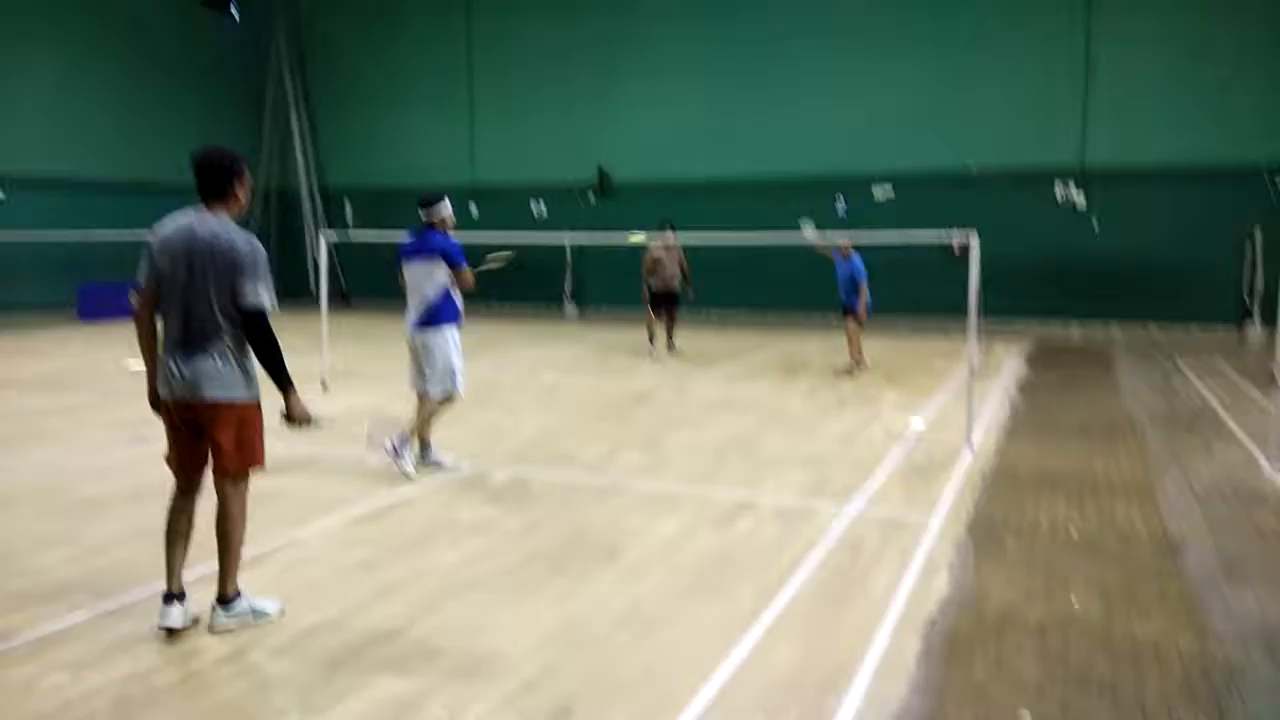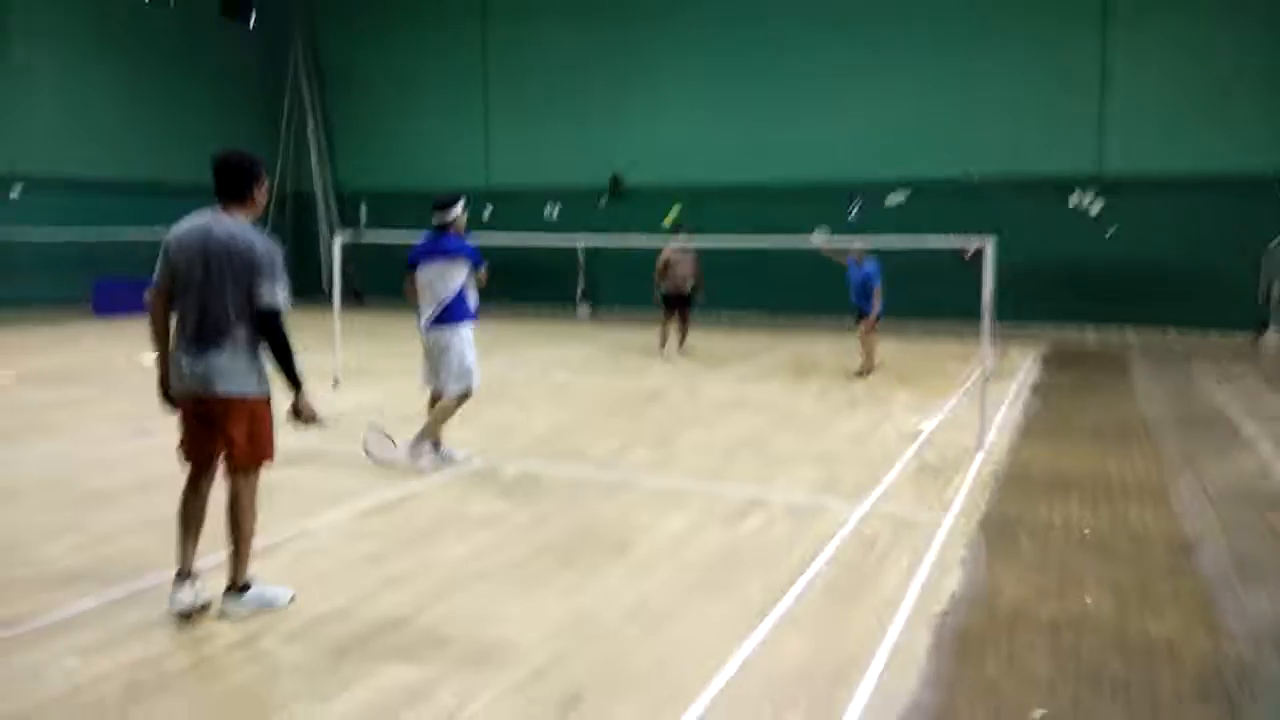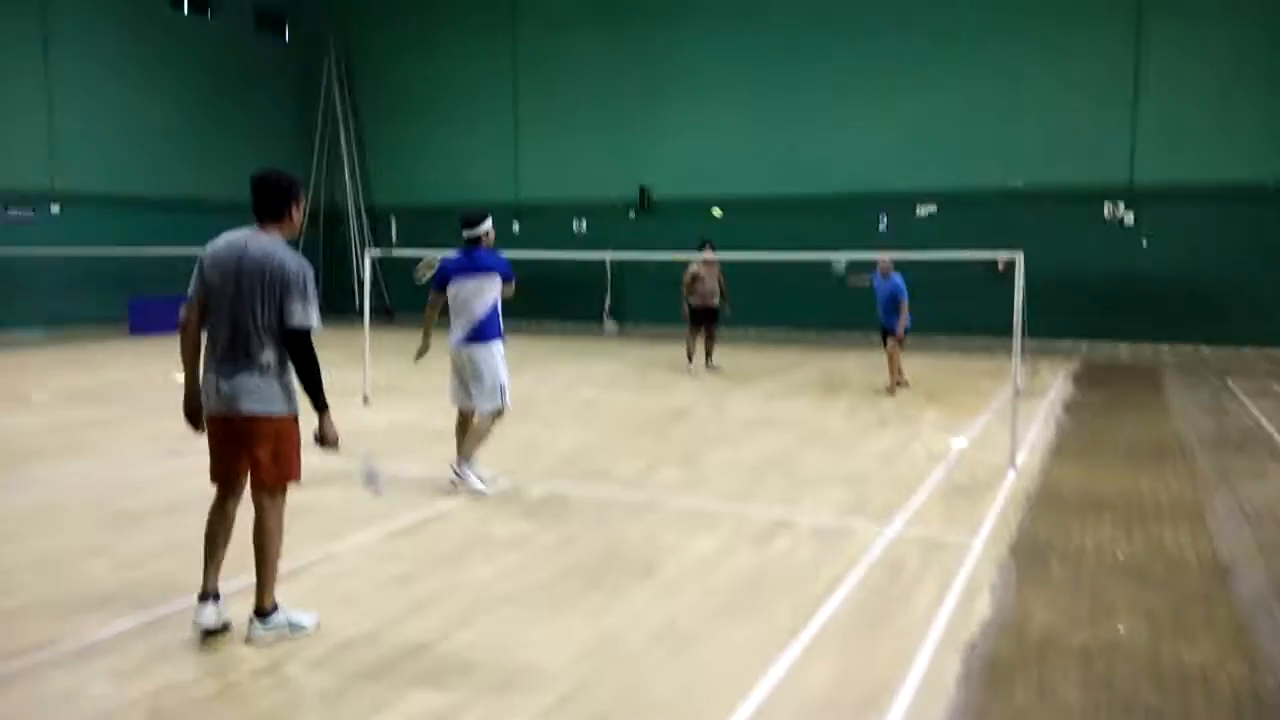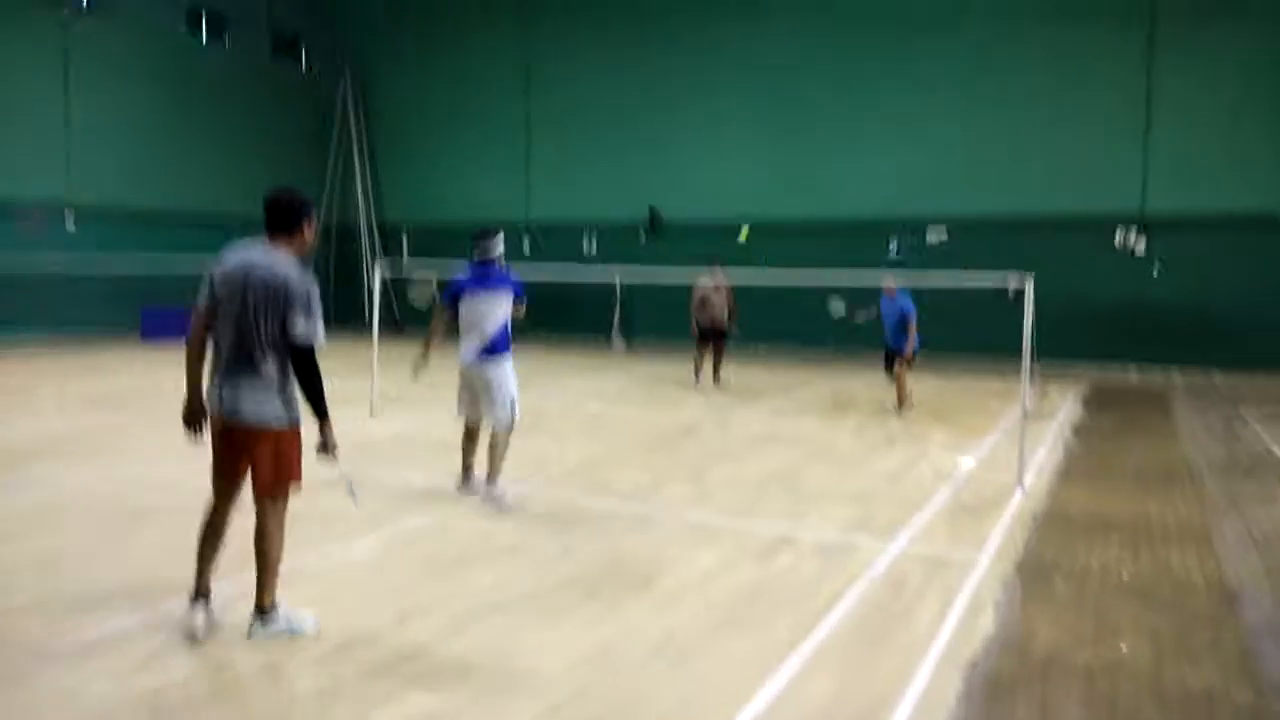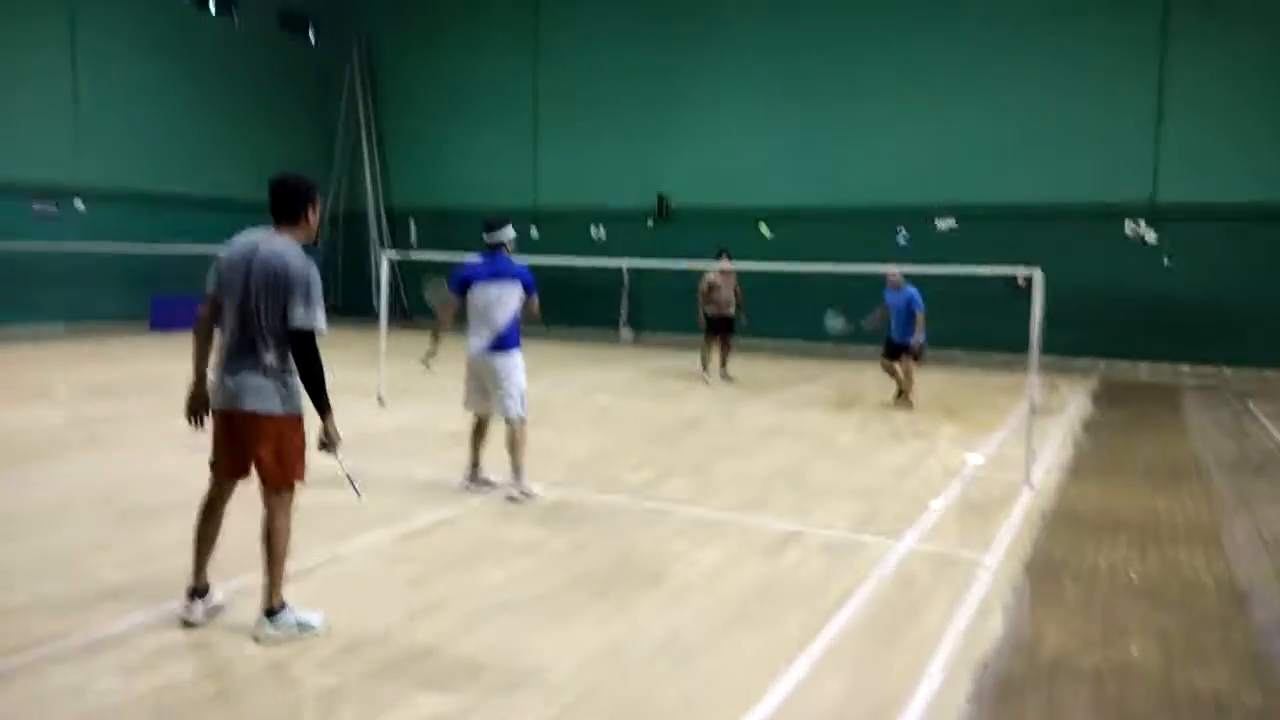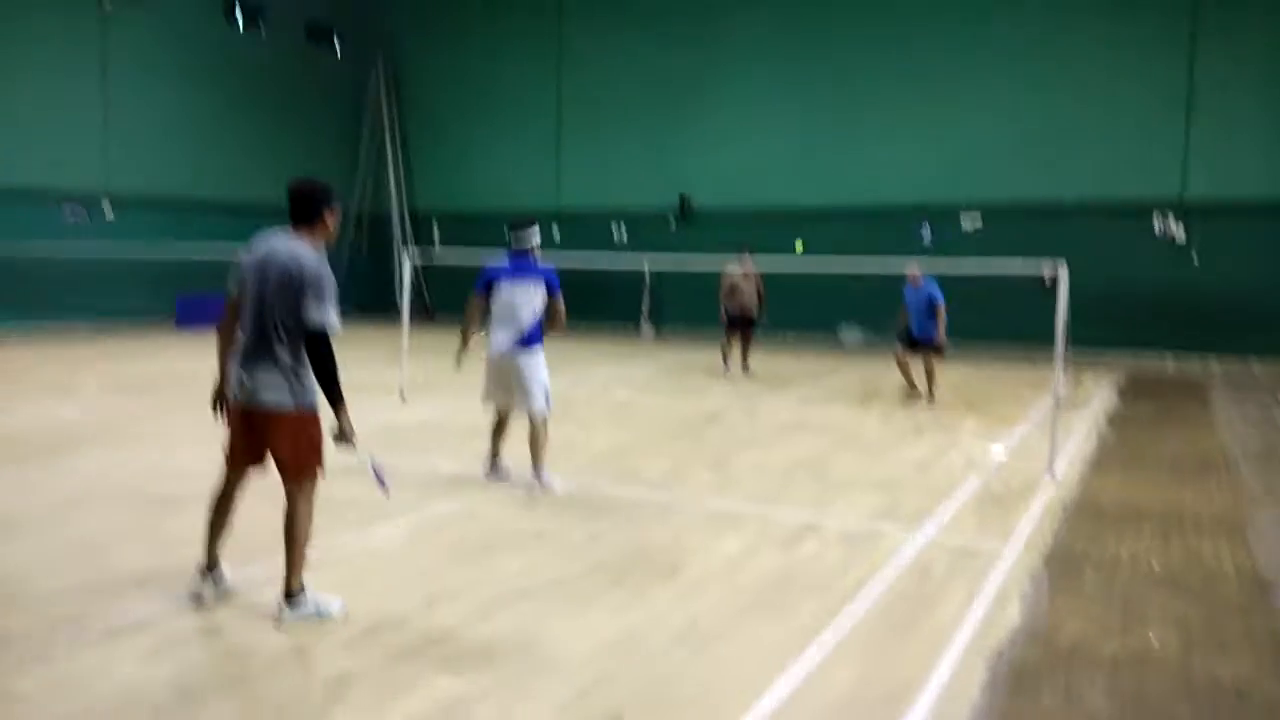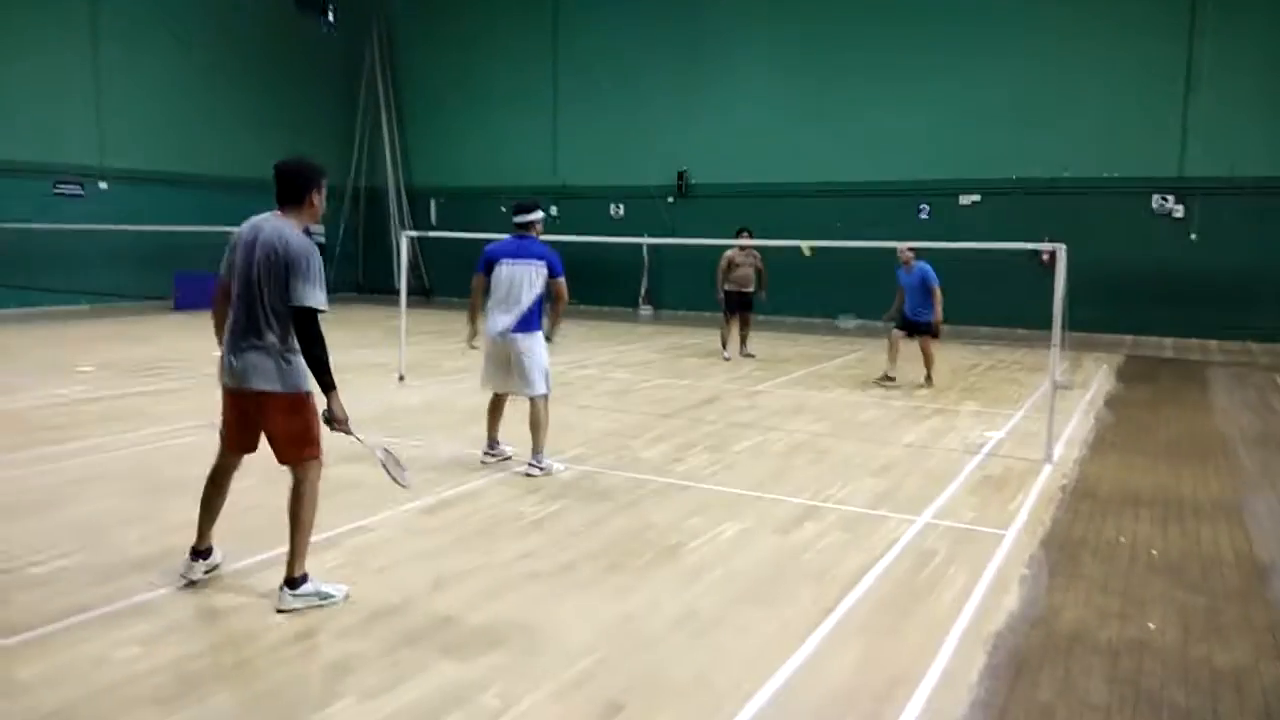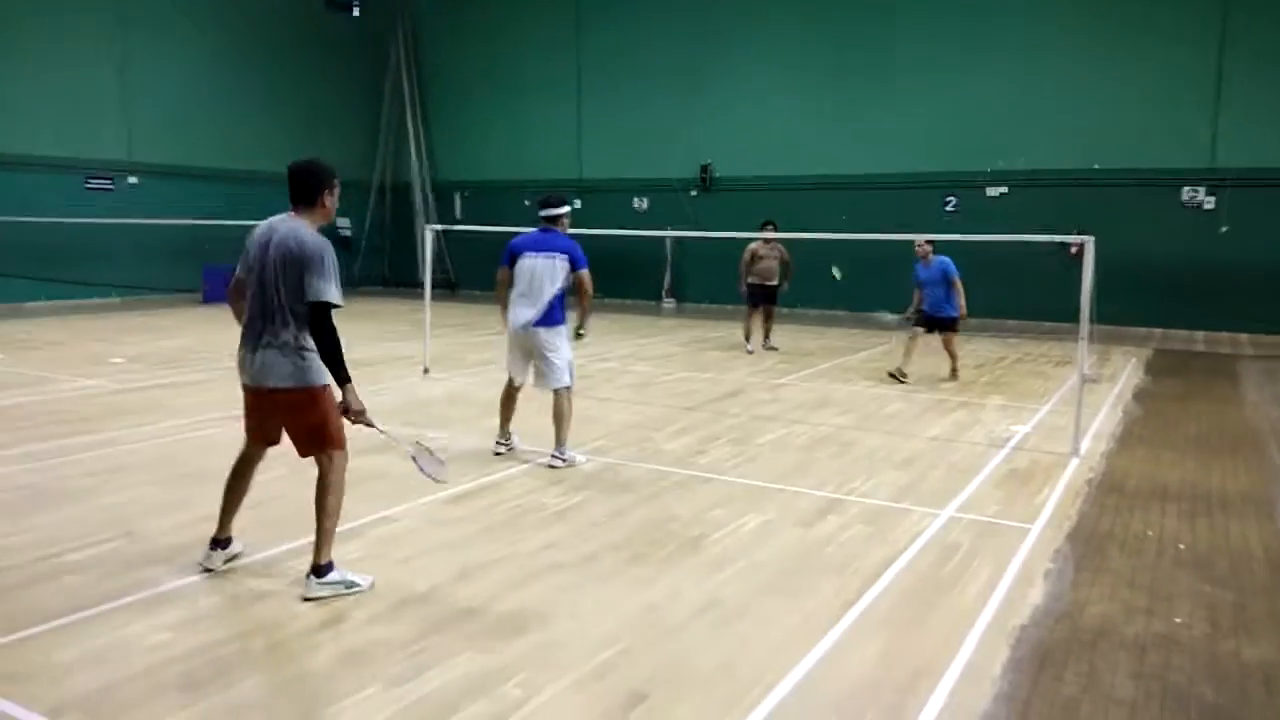
dt=0.1s
person 1, frame 1
left shoulder: (163, 234)
right shoulder: (243, 246)
left elbow: (143, 311)
right elbow: (256, 328)
left wrist: (154, 377)
right wrist: (289, 393)
left hip: (175, 383)
right hip: (226, 387)
left knee: (185, 486)
right knee: (232, 487)
left ankle: (173, 598)
right ankle: (228, 601)
person 1, frame 2
left shoulder: (181, 234)
right shoulder: (260, 247)
left elbow: (158, 307)
right elbow: (270, 327)
left wrist: (165, 369)
right wrist: (298, 390)
left hip: (188, 377)
right hip: (239, 381)
left knee: (199, 475)
right knee: (243, 479)
left ankle: (185, 582)
right ankle: (239, 590)
person 1, frame 3
left shoulder: (216, 249)
right shoulder: (292, 265)
left elbow: (190, 324)
right elbow: (300, 348)
left wrist: (192, 389)
right wrist: (323, 414)
left hip: (218, 396)
right hip: (267, 402)
left knee: (225, 496)
right knee: (269, 501)
left ankle: (208, 602)
right ankle: (266, 613)
person 1, frame 4
left shoulder: (228, 263)
right shoulder: (298, 281)
left elbow: (197, 334)
right elbow: (303, 361)
left wrist: (193, 395)
right wrist: (324, 423)
left hip: (222, 402)
right hip: (269, 410)
left knee: (222, 498)
right knee: (271, 506)
left ankle: (200, 600)
right ankle: (266, 614)
person 1, frame 5
left shoulder: (236, 247)
right shoulder: (299, 266)
left elbow: (206, 320)
right elbow: (304, 349)
left wrist: (198, 382)
right wrist: (327, 417)
left hip: (225, 392)
right hip: (271, 400)
left knee: (220, 488)
right knee: (279, 500)
left ankle: (198, 594)
right ankle: (274, 612)
person 1, frame 6
left shoulder: (257, 250)
right shoulder: (314, 268)
left elbow: (229, 320)
right elbow: (317, 347)
left wrist: (223, 376)
right wrist: (340, 411)
left hip: (243, 386)
right hip: (287, 394)
left knee: (234, 476)
right knee: (300, 490)
left ankle: (209, 573)
right ankle: (294, 598)
person 1, frame 7
left shoulder: (247, 230)
right shoulder: (301, 249)
left elbow: (221, 298)
right elbow: (306, 327)
right wrist: (332, 394)
left hip: (237, 369)
right hip: (279, 377)
left knee: (228, 458)
right knee: (307, 470)
left ankle: (200, 554)
right ankle: (296, 582)
person 1, frame 8
left shoulder: (262, 231)
right shoulder: (316, 247)
left elbow: (236, 294)
right elbow: (321, 323)
right wrist: (347, 387)
left hip: (255, 365)
right hip: (296, 372)
left knee: (253, 450)
right knee: (333, 460)
left ankle: (220, 543)
right ankle: (321, 571)
person 2, frame 1
left shoulder: (408, 246)
right shoulder: (448, 246)
right elbow: (468, 284)
right wrist: (462, 273)
left hip: (417, 328)
right hip: (440, 330)
left knee: (427, 392)
right knee: (443, 394)
left ankle: (424, 451)
right ankle: (402, 444)
person 2, frame 2
left shoulder: (418, 250)
right shoulder: (464, 249)
left elbow: (409, 289)
right elbow: (480, 280)
left hip: (430, 327)
right hip: (454, 328)
left knee: (440, 390)
right knee: (461, 391)
left ankle: (435, 447)
right ankle: (422, 441)
person 2, frame 3
left shoulder: (447, 266)
right shoulder: (498, 263)
left elbow: (433, 307)
right elbow: (509, 292)
left wrist: (426, 339)
left hip: (459, 346)
right hip: (485, 346)
left knee: (466, 408)
right knee: (493, 408)
left ankle: (464, 465)
right ankle: (464, 464)
person 2, frame 4
left shoulder: (458, 284)
right shoulder: (510, 282)
left elbow: (439, 321)
right elbow: (519, 313)
left wrist: (425, 353)
left hip: (469, 361)
right hip: (496, 362)
left knee: (472, 422)
right knee: (504, 423)
left ankle: (467, 479)
right ankle: (491, 485)
person 2, frame 5
left shoulder: (466, 271)
right shoulder: (521, 272)
left elbow: (447, 310)
right elbow: (533, 311)
left wrist: (434, 343)
left hip: (477, 354)
right hip: (505, 355)
left knee: (481, 416)
right knee: (515, 418)
left ankle: (474, 473)
right ankle: (518, 481)
person 2, frame 6
left shoulder: (492, 273)
right shoulder: (546, 275)
left elbow: (475, 312)
right elbow: (560, 317)
left wrist: (464, 344)
left hip: (498, 352)
right hip: (527, 353)
left knee: (502, 410)
right knee: (537, 415)
left ankle: (494, 464)
right ankle: (539, 476)
person 2, frame 7
left shoulder: (492, 251)
right shoulder: (547, 254)
left elbow: (476, 291)
right elbow: (562, 297)
left wrist: (473, 327)
right wrist: (552, 327)
left hip: (495, 332)
right hip: (527, 335)
left knee: (499, 391)
right knee: (538, 396)
left ankle: (492, 447)
right ankle: (537, 461)
person 2, frame 8
left shoulder: (517, 244)
right shoulder: (570, 247)
left elbow: (502, 283)
right elbow: (586, 290)
left wrist: (506, 315)
right wrist: (582, 322)
left hip: (518, 324)
right hip: (550, 328)
left knee: (513, 383)
right knee: (562, 389)
left ankle: (503, 438)
right ankle: (560, 452)
